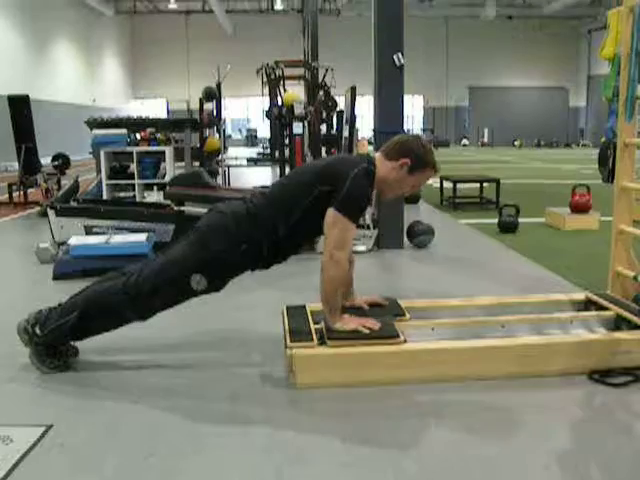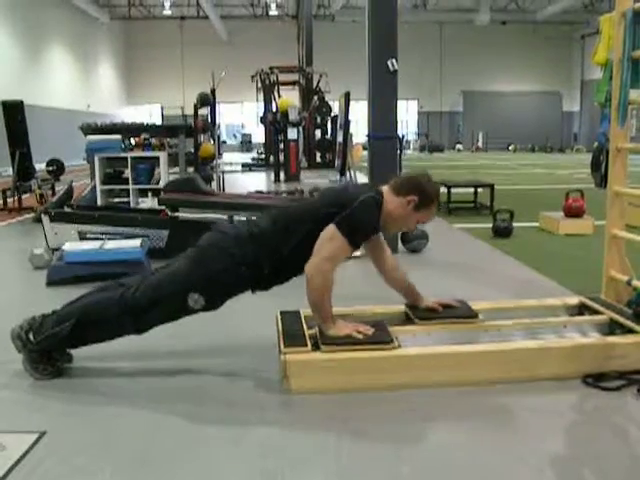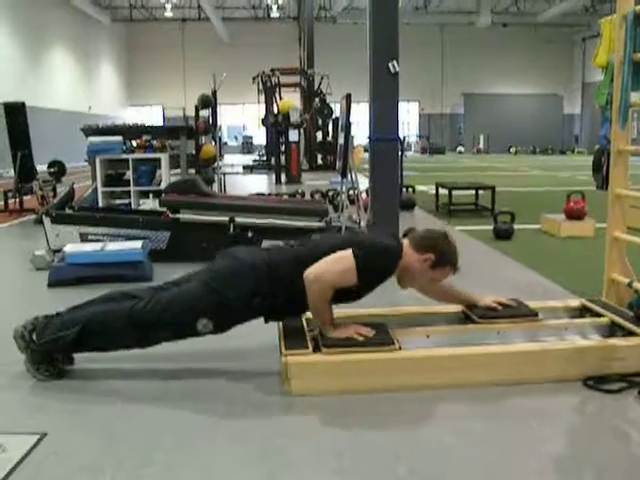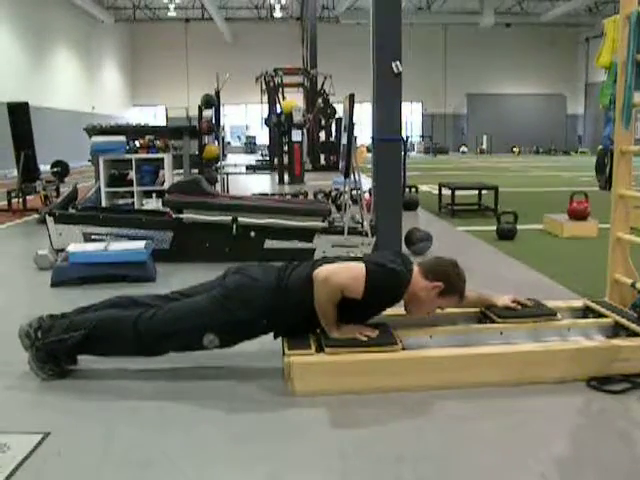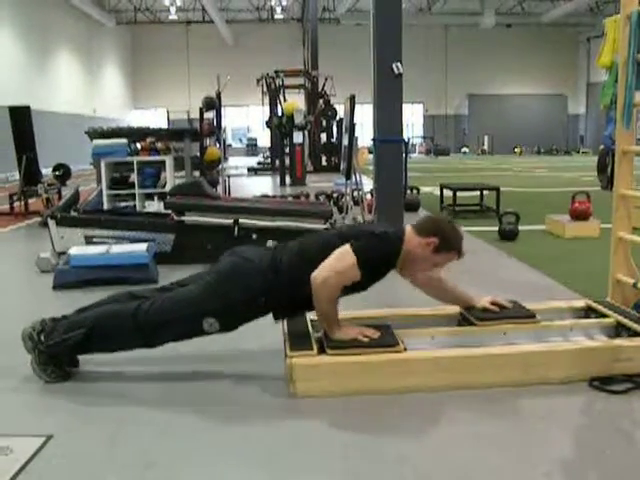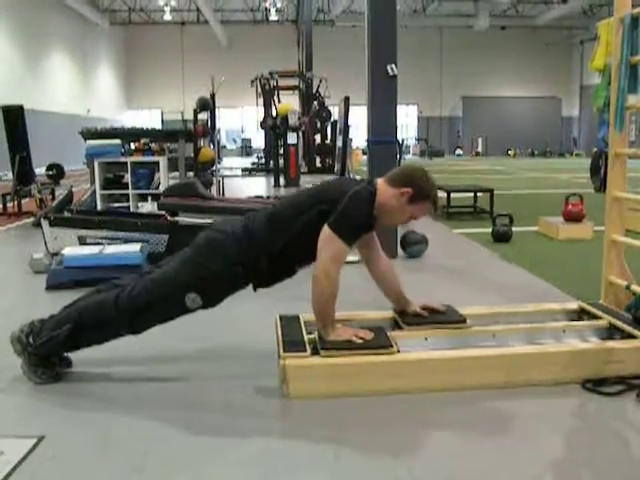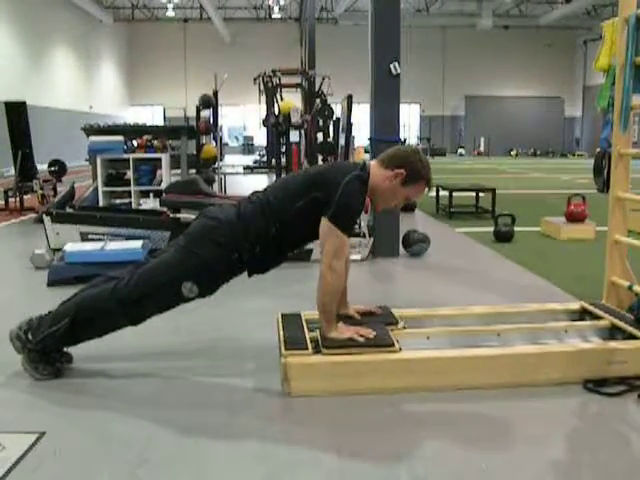
dt=0.7s
person 1, frame 1
left shoulder: (356, 172)
right shoulder: (358, 181)
left elbow: (340, 249)
right elbow: (334, 255)
left wrist: (350, 297)
right wrist: (335, 319)
left hip: (232, 227)
right hip: (232, 241)
left knee: (144, 284)
right knee: (141, 294)
left ankle: (50, 324)
right ankle: (44, 332)
person 1, frame 2
left shoulder: (368, 205)
right shoulder: (366, 209)
left elbow: (385, 260)
right elbow: (317, 269)
left wrist: (417, 300)
right wrist: (329, 325)
left hip: (232, 247)
right hip: (230, 262)
left knee: (140, 295)
right knee: (137, 308)
left ankle: (45, 329)
right ankle: (38, 337)
person 1, frame 3
left shoulder: (390, 250)
right shoulder: (384, 255)
left elbow: (430, 286)
right elbow: (316, 277)
left wrist: (475, 300)
right wrist: (330, 328)
left hip: (247, 267)
right hip: (244, 288)
left knee: (150, 304)
right knee: (146, 322)
left ankle: (51, 329)
right ankle: (44, 339)
person 1, frame 4
left shoulder: (401, 268)
right shoulder: (392, 281)
left elbow: (445, 291)
right elbow: (325, 276)
left wrist: (493, 299)
right wrist: (334, 328)
left hip: (255, 284)
right hip: (253, 304)
left knee: (156, 309)
right knee: (150, 330)
left ankle: (56, 327)
right ankle: (49, 336)
person 1, frame 5
left shoulder: (394, 242)
right shoulder: (384, 244)
left elbow: (427, 284)
right elbow: (322, 277)
left wrist: (472, 301)
right wrist: (334, 329)
left hip: (252, 267)
right hip: (251, 286)
left knee: (155, 304)
right knee: (151, 322)
left ankle: (59, 329)
right ankle: (52, 340)
person 1, frame 6
left shoulder: (361, 201)
right shoulder: (358, 201)
left elbow: (377, 261)
right elbow: (326, 269)
left wrist: (406, 306)
right wrist: (328, 330)
left hip: (231, 245)
right hip: (229, 257)
left knee: (139, 293)
right knee: (135, 306)
left ankle: (44, 334)
right ankle: (37, 342)
person 1, frame 7
left shoulder: (349, 180)
right shoulder: (350, 188)
left elbow: (338, 254)
right elbow: (332, 262)
left wrist: (344, 305)
right wrist: (330, 326)
left hip: (226, 231)
right hip: (224, 244)
left knee: (136, 287)
right knee: (135, 296)
left ankle: (44, 331)
right ankle: (37, 338)
